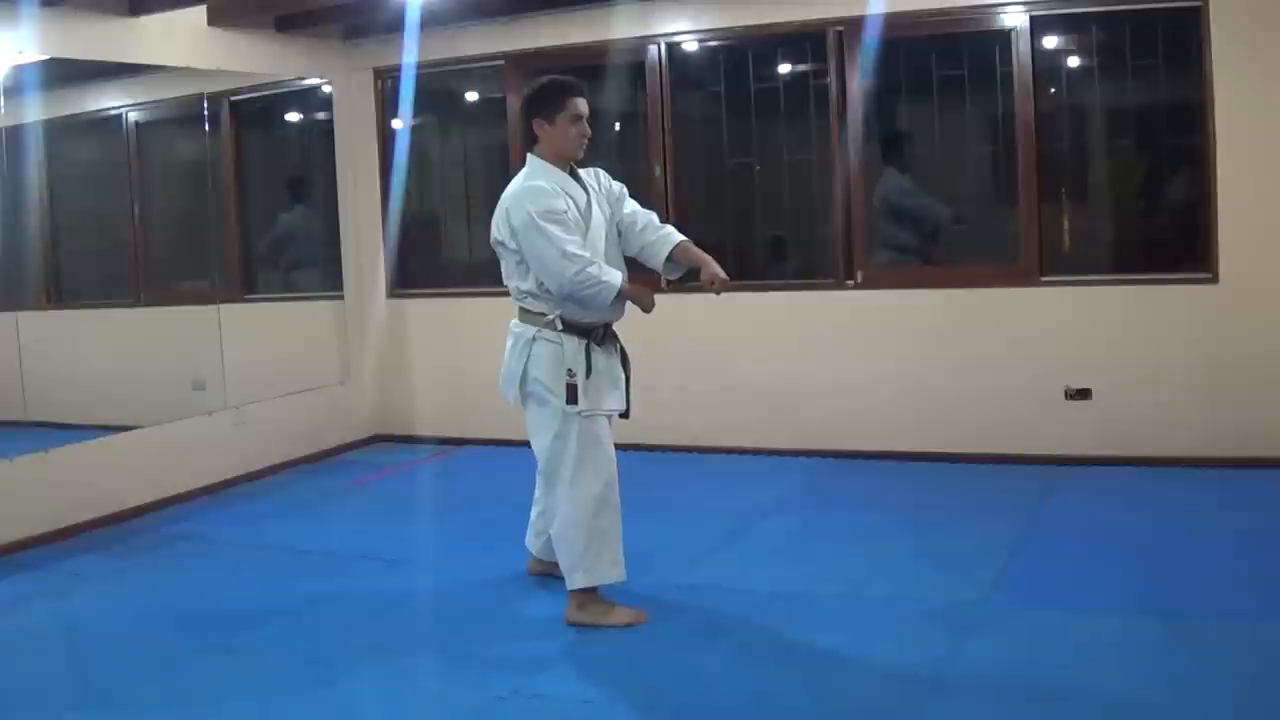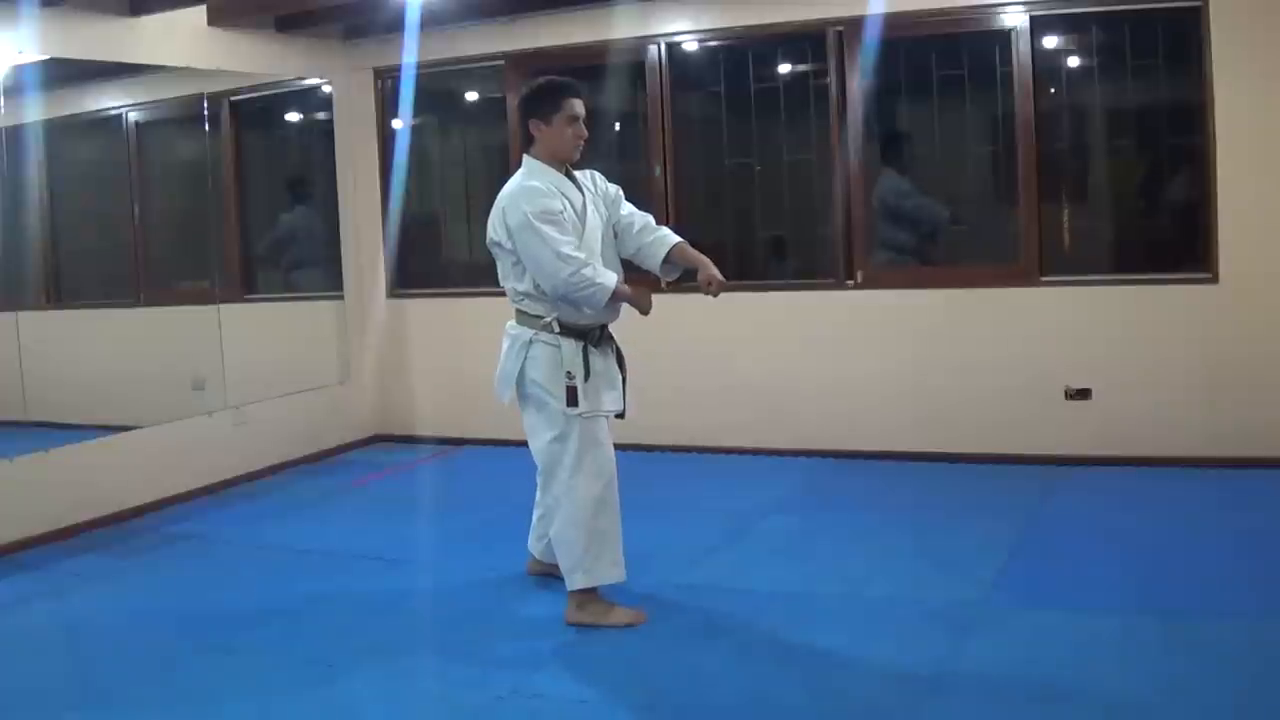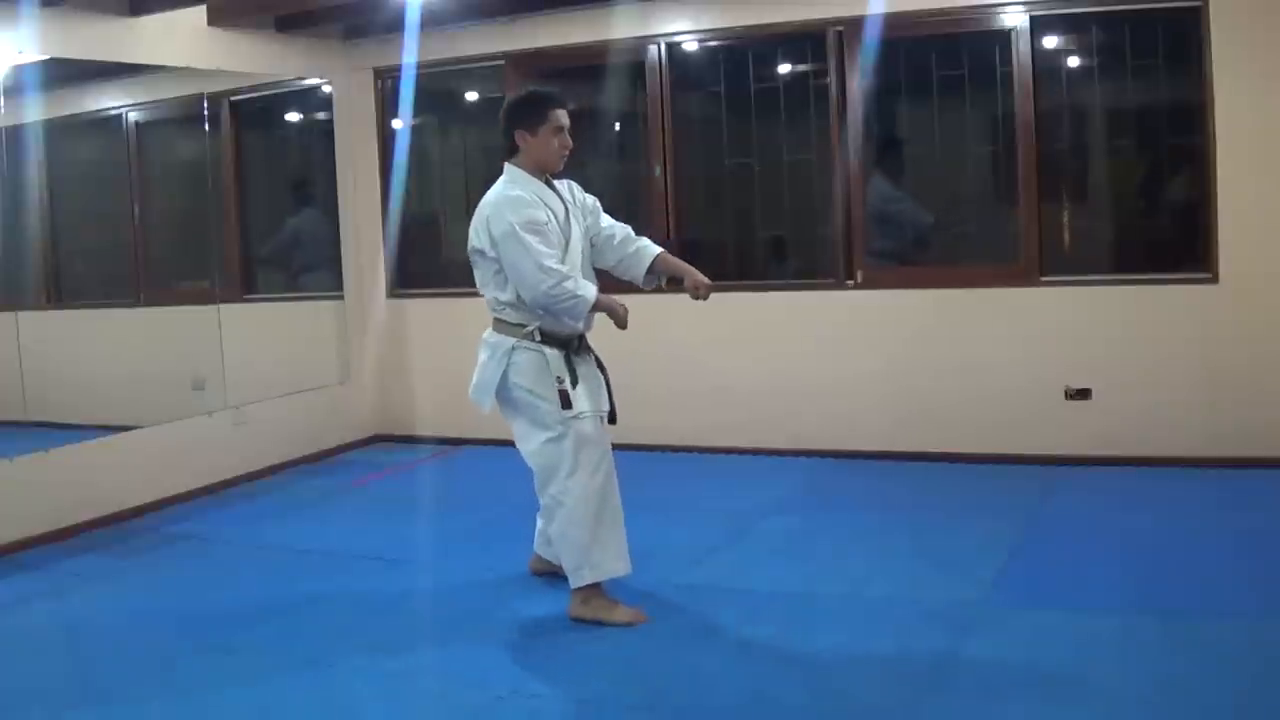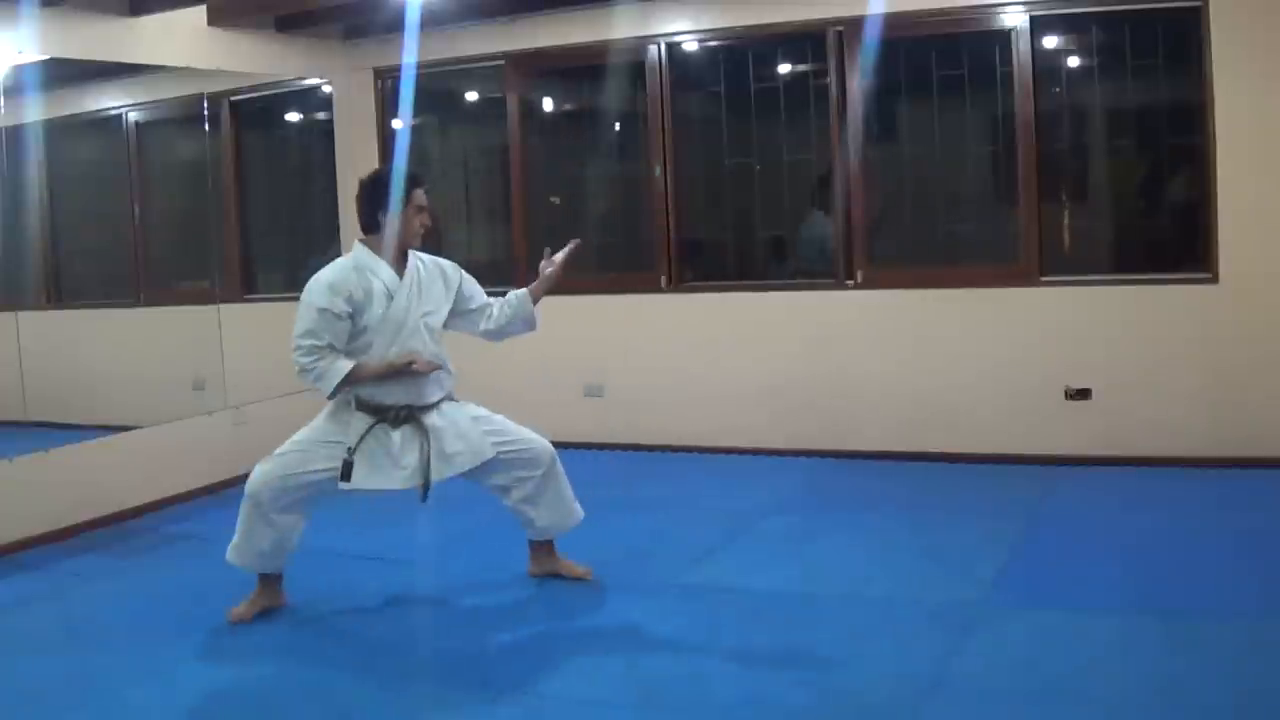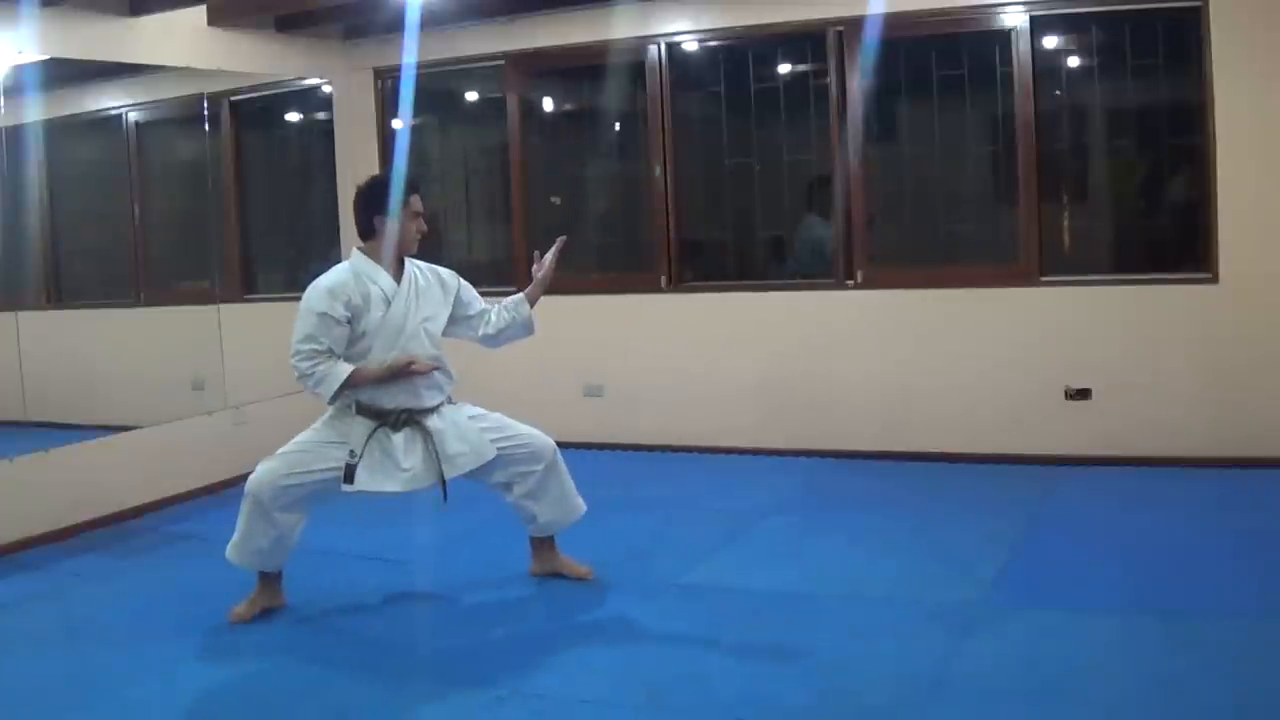
dt=0.7s
person 1, frame 1
left shoulder: (595, 184)
right shoulder: (529, 197)
left elbow: (644, 229)
right elbow: (573, 273)
left wrist: (702, 261)
right wrist: (635, 293)
left hip: (587, 345)
right hip: (554, 350)
left knee: (564, 461)
right knee: (584, 468)
left ankle: (544, 553)
right ankle: (585, 596)
person 1, frame 2
left shoulder: (592, 186)
right shoulder: (525, 197)
left elbow: (640, 232)
right elbow: (568, 275)
left wrist: (698, 261)
right wrist: (631, 294)
left hip: (584, 347)
right hip: (552, 352)
left knee: (565, 462)
right knee: (585, 468)
left ankle: (546, 554)
right ankle: (585, 597)
person 1, frame 3
left shoulder: (567, 195)
right shoulder: (508, 205)
left elbow: (616, 243)
right elbow: (546, 286)
left wrist: (683, 269)
right wrist: (608, 305)
left hip: (561, 353)
right hip: (530, 358)
left knee: (567, 461)
right knee: (582, 463)
left ankle: (549, 553)
right ankle: (588, 592)
person 1, frame 4
left shoulder: (439, 273)
right shoulder: (335, 283)
left elbow: (492, 320)
right elbow: (313, 361)
left wrist: (544, 282)
right wrist: (384, 370)
left hip: (435, 417)
right hip: (358, 421)
left knee: (534, 456)
right knee: (269, 484)
left ankle: (543, 554)
right ankle: (269, 586)
person 1, frame 5
left shoulder: (437, 280)
right shoulder: (334, 288)
left elbow: (491, 327)
right elbow: (310, 365)
left wrist: (538, 286)
right wrist: (383, 372)
left hip: (436, 420)
right hip: (359, 426)
left knee: (536, 451)
right knee: (269, 484)
left ankle: (545, 553)
right ankle: (268, 587)
